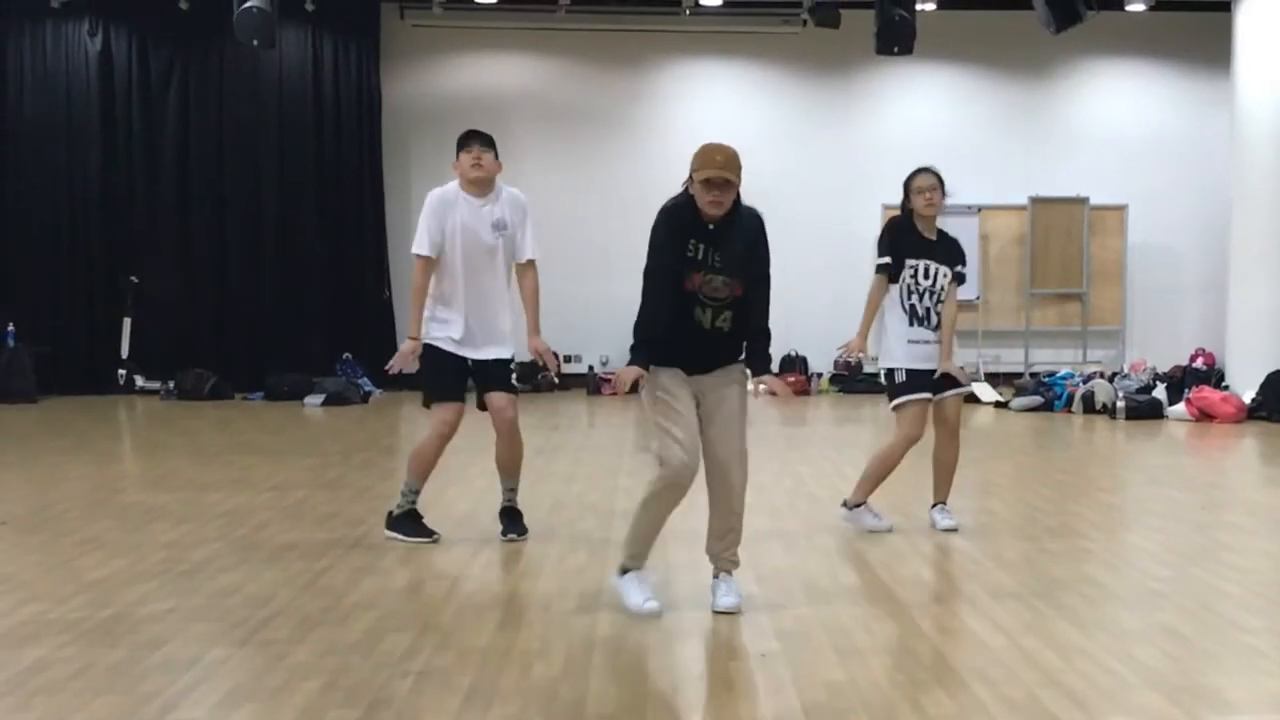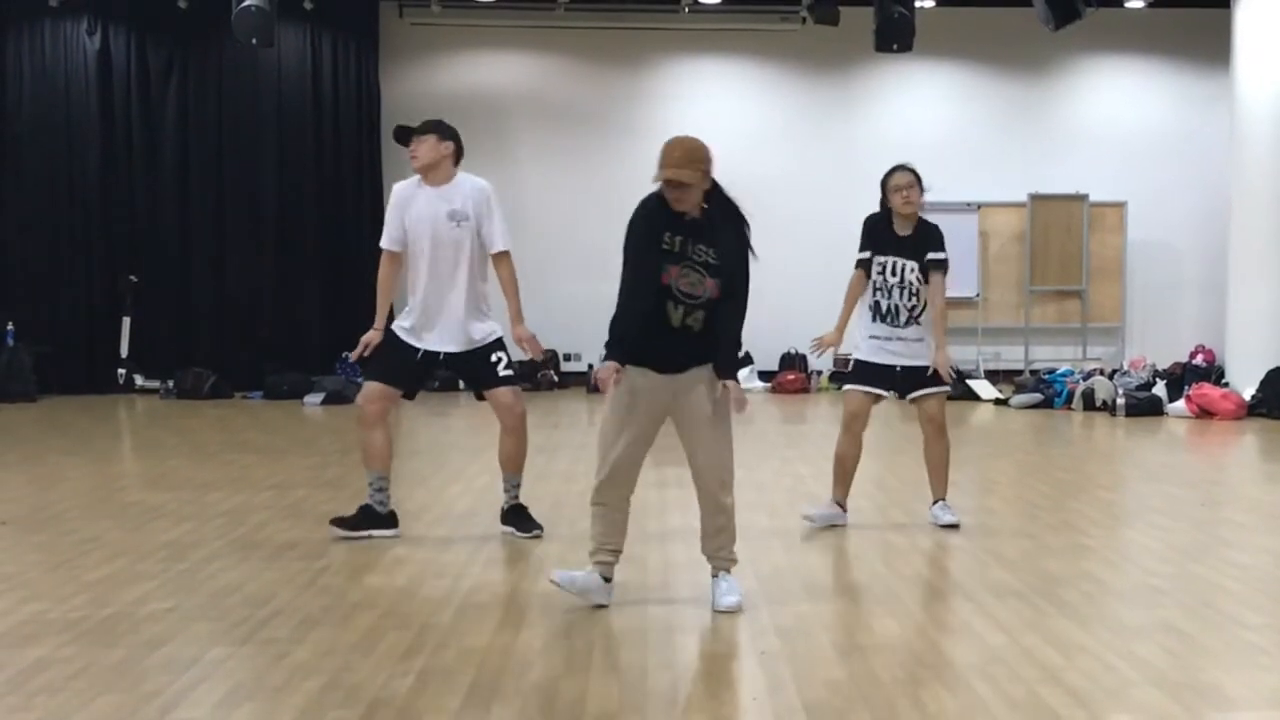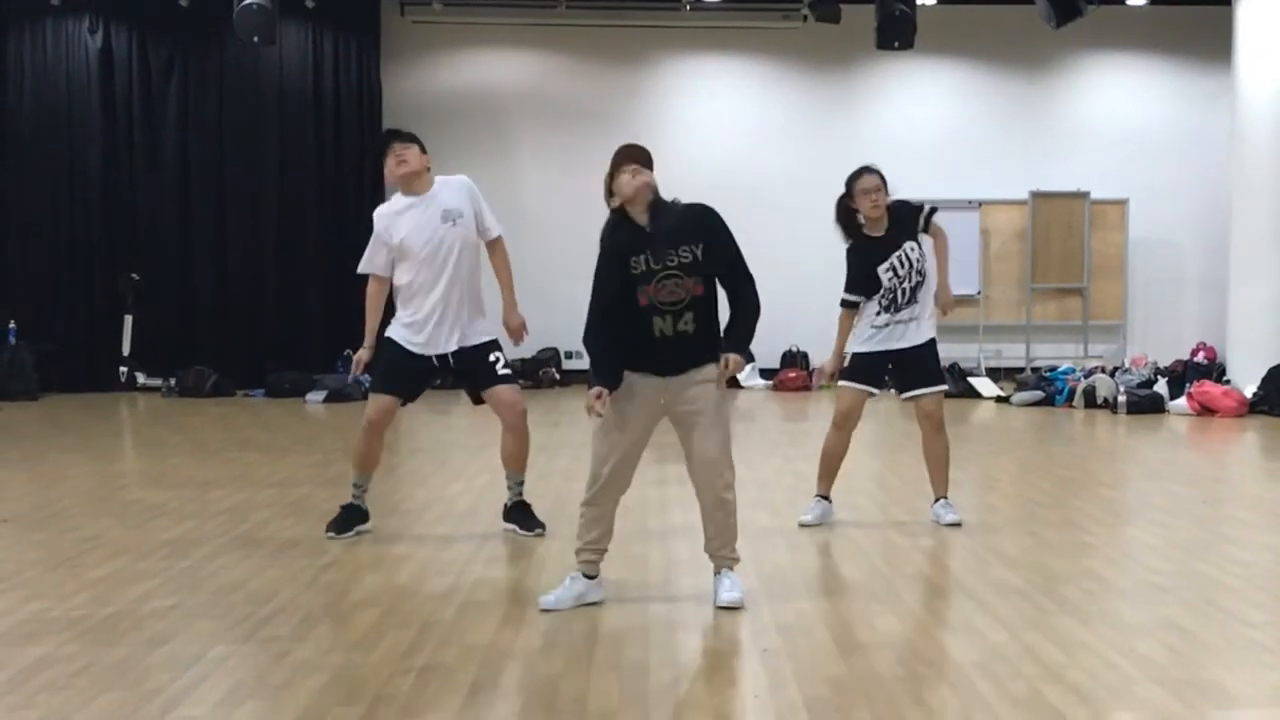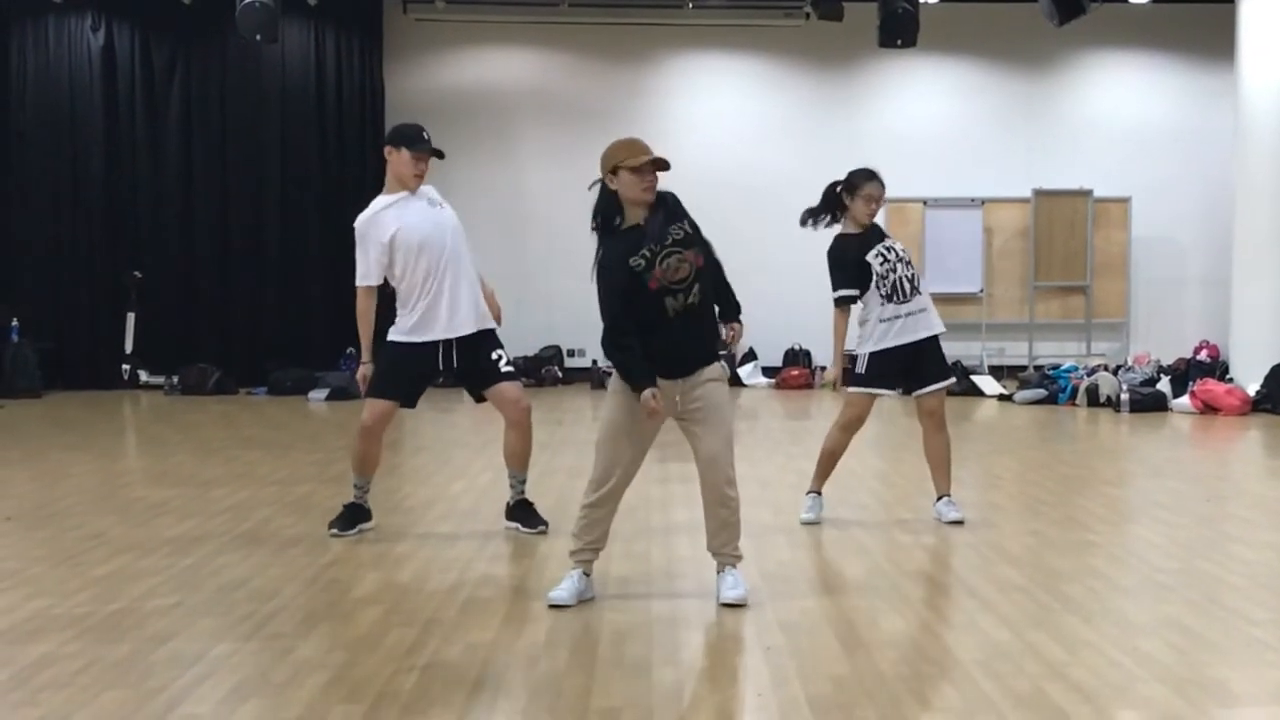
dt=0.3s
person 1, frame 1
left shoulder: (749, 228)
right shoulder: (673, 219)
left elbow: (756, 306)
right elbow: (656, 294)
left wrist: (760, 367)
right wrist: (641, 359)
left hip: (724, 372)
right hip: (670, 369)
left knee: (730, 475)
right knee: (678, 465)
left ankle: (724, 573)
right ankle: (631, 568)
person 1, frame 2
left shoulder: (729, 235)
right shoulder: (649, 216)
left elbow: (731, 312)
right elbow: (633, 291)
left wrist: (727, 372)
right wrist: (616, 355)
left hip: (697, 376)
right hip: (640, 370)
left knee: (715, 477)
right knee: (613, 471)
left ankle: (722, 571)
right ankle: (600, 572)
person 1, frame 3
left shoulder: (701, 222)
right shoulder: (618, 245)
left elbow: (742, 287)
right elbow: (603, 318)
left wrist: (737, 344)
right wrist: (603, 378)
left hip: (699, 374)
right hip: (637, 377)
left knee: (716, 476)
right knee: (605, 476)
left ankle: (724, 569)
right ankle: (585, 574)
person 1, frame 4
left shoulder: (672, 210)
right shoulder: (615, 250)
left elbow: (708, 263)
right elbow: (617, 329)
left wrist: (730, 313)
right wrist: (641, 384)
left hip: (703, 372)
right hip: (643, 376)
left knee: (719, 473)
right knee: (607, 477)
left ankle: (727, 567)
right ankle: (580, 571)
person 2, frame 1
left shoulder: (514, 202)
right shoulder: (440, 200)
left elbow: (526, 269)
right elbow: (423, 269)
left wrist: (534, 333)
right wrist: (413, 336)
left hip: (495, 337)
right hip: (443, 334)
left knee: (506, 416)
right knee: (445, 424)
left ankle: (510, 507)
right ankle: (404, 512)
person 2, frame 2
left shoulder: (478, 192)
right shoulder: (403, 194)
left elbow: (500, 257)
right elbow: (391, 261)
left wrist: (518, 322)
right wrist: (378, 325)
left hip: (474, 329)
right hip: (414, 328)
left knee: (513, 409)
right knee: (369, 405)
left ankle: (512, 505)
right ankle: (379, 508)
person 2, frame 3
left shoulder: (461, 188)
right shoulder: (387, 216)
left elbow: (494, 244)
right elbow: (378, 281)
left wrist: (511, 305)
right wrist: (367, 345)
left hip: (472, 332)
right hip: (410, 336)
left knee: (514, 409)
right knee: (375, 417)
left ankle: (515, 504)
right ankle: (356, 507)
person 2, frame 4
left shoulder: (432, 195)
right shoulder: (372, 220)
right elbow: (366, 290)
left wrist: (485, 293)
right wrist: (366, 357)
left hip: (473, 328)
right hip: (412, 337)
left knee: (518, 407)
right knee: (371, 420)
left ankle: (517, 503)
right ankle: (358, 506)
person 3, frame 1
left shoulder: (952, 247)
right shoulder: (897, 229)
left elbow: (950, 301)
right elbow: (881, 283)
left wrist: (947, 355)
right wrist: (861, 335)
left hip: (938, 352)
right hip: (904, 352)
left knee: (950, 426)
right knee: (910, 433)
left ankle: (939, 506)
right ankle: (856, 502)
person 3, frame 2
left shoulder: (931, 235)
right shoulder: (874, 226)
left elbow: (937, 292)
right elbow: (860, 277)
left wrist: (940, 348)
right wrist: (838, 330)
left hip: (919, 347)
right hip: (873, 346)
left knee: (935, 422)
right knee: (852, 420)
left ankle: (940, 503)
right ankle: (836, 504)
person 3, frame 3
left shoulder: (906, 213)
right shoulder: (858, 251)
left elbow: (938, 234)
right elbow: (850, 307)
left wrist: (942, 284)
right wrist: (835, 355)
left hip: (918, 337)
right hip: (870, 342)
left knee: (932, 417)
right knee: (844, 416)
left ankle: (941, 501)
right ankle: (822, 499)
person 3, frame 4
left shoulder: (876, 230)
right shoulder: (841, 250)
right elbow: (843, 306)
right wrist: (837, 361)
left hip: (922, 333)
right hip: (879, 342)
left knee: (934, 415)
right knee: (851, 418)
left ankle: (944, 499)
right ankle: (814, 494)
